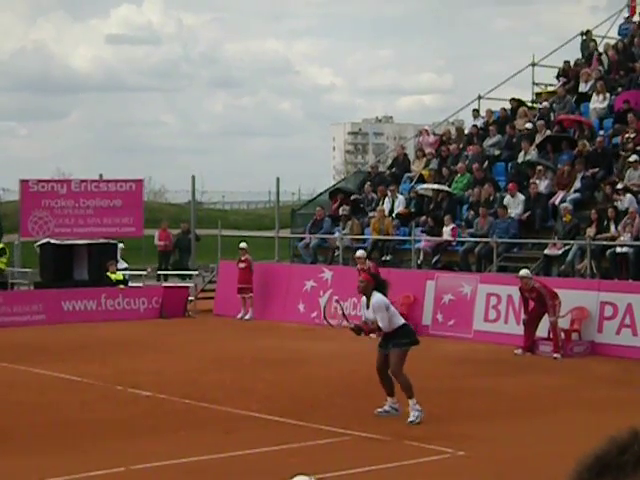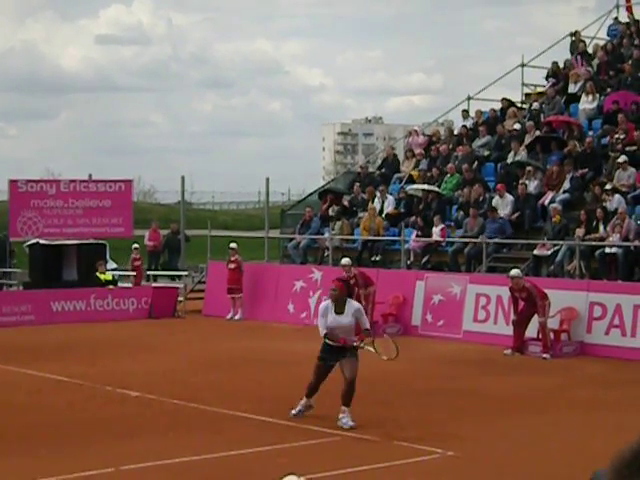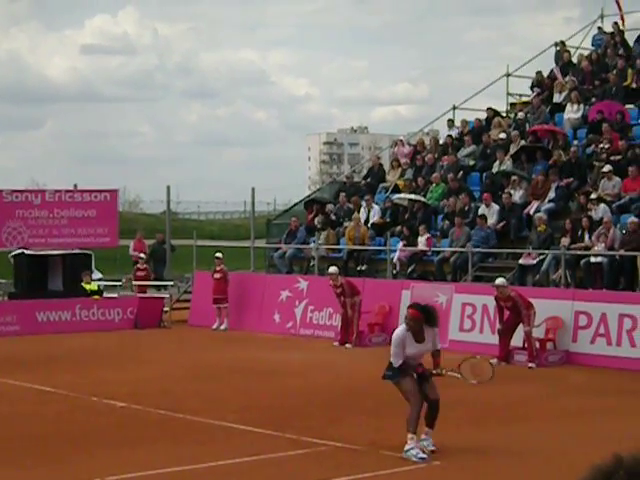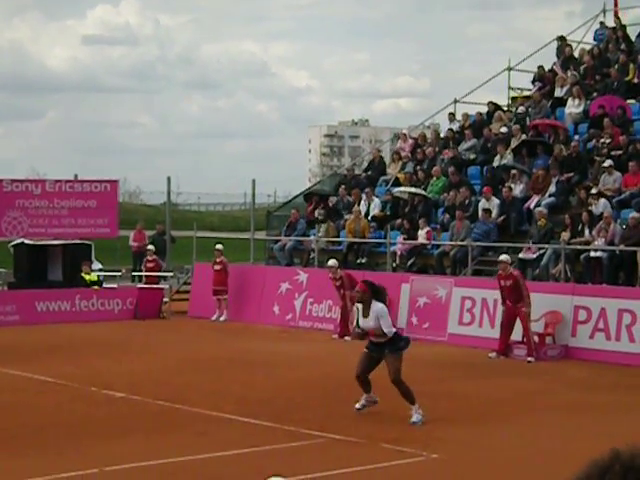
dt=1s
person 1, frame 1
left shoulder: (378, 300)
right shoulder: (364, 300)
left elbow: (383, 327)
right elbow: (366, 321)
left wrist: (364, 329)
right wrist: (360, 327)
left hip: (401, 334)
right hip: (388, 336)
left knee: (396, 371)
right knee: (380, 369)
left ankle: (415, 408)
right ankle: (392, 404)
person 1, frame 2
left shoulder: (355, 307)
right shoulder: (325, 306)
left elbow: (366, 327)
right elbow: (324, 332)
left wrist: (360, 339)
right wrist: (343, 341)
left hip: (349, 350)
right hip: (330, 348)
left knee: (350, 379)
right knee: (316, 381)
left ankle: (345, 413)
right ankle: (306, 403)
person 1, frame 3
left shoulder: (432, 330)
right shoulder: (399, 334)
left elbow: (436, 348)
right elbow: (397, 361)
left wrist: (436, 364)
right wrist: (420, 369)
left hip: (418, 369)
right hip: (399, 370)
left knee: (434, 400)
right knee: (416, 402)
left ankle: (426, 438)
right ankle: (410, 445)
person 1, frame 4
left shoulder: (380, 309)
right shoulder: (358, 307)
left elbow: (388, 332)
right elbow: (356, 328)
left wrist: (367, 334)
right wrist: (358, 333)
left hip: (390, 343)
right hip: (374, 344)
left knee: (395, 379)
right knee: (359, 374)
left ankle: (415, 410)
right ankle: (368, 397)
